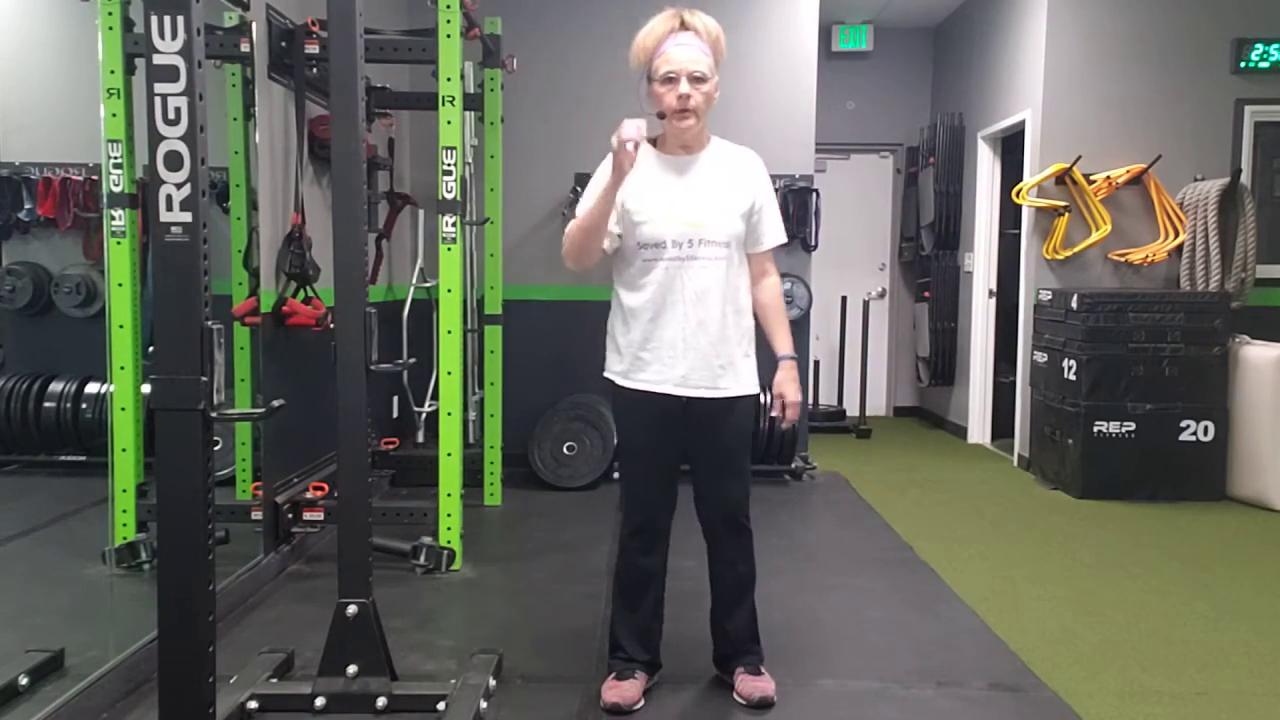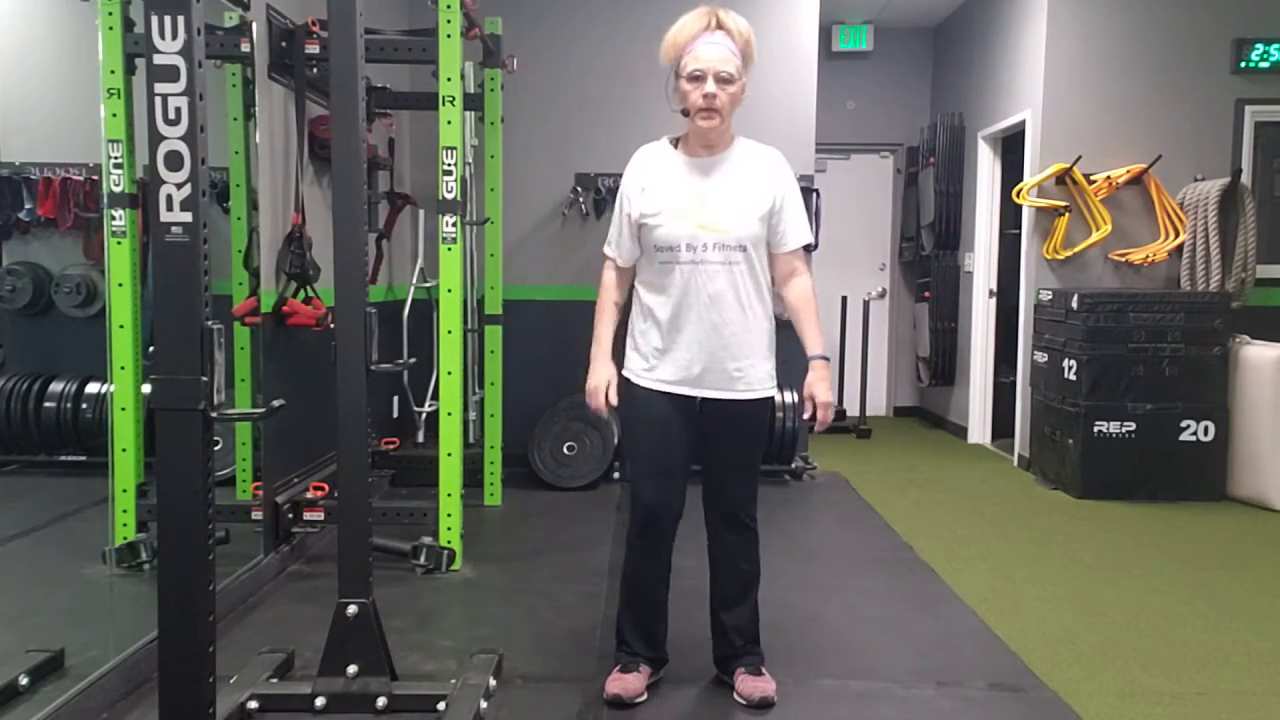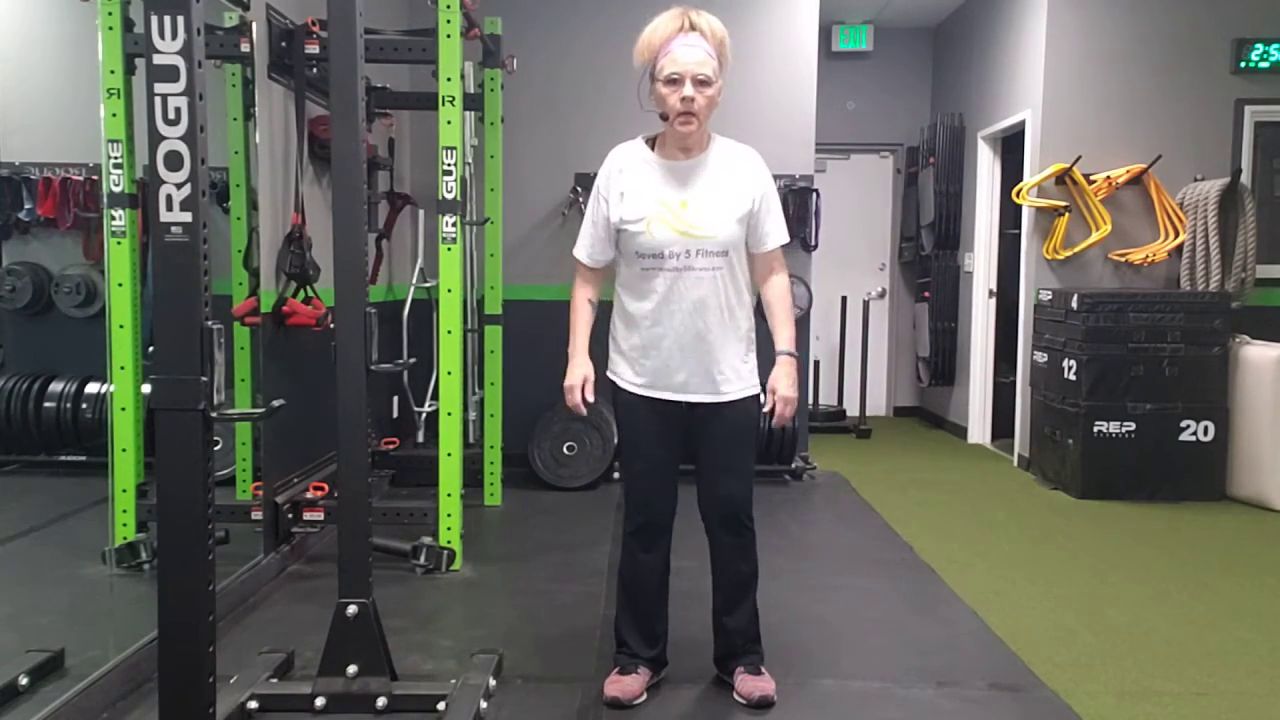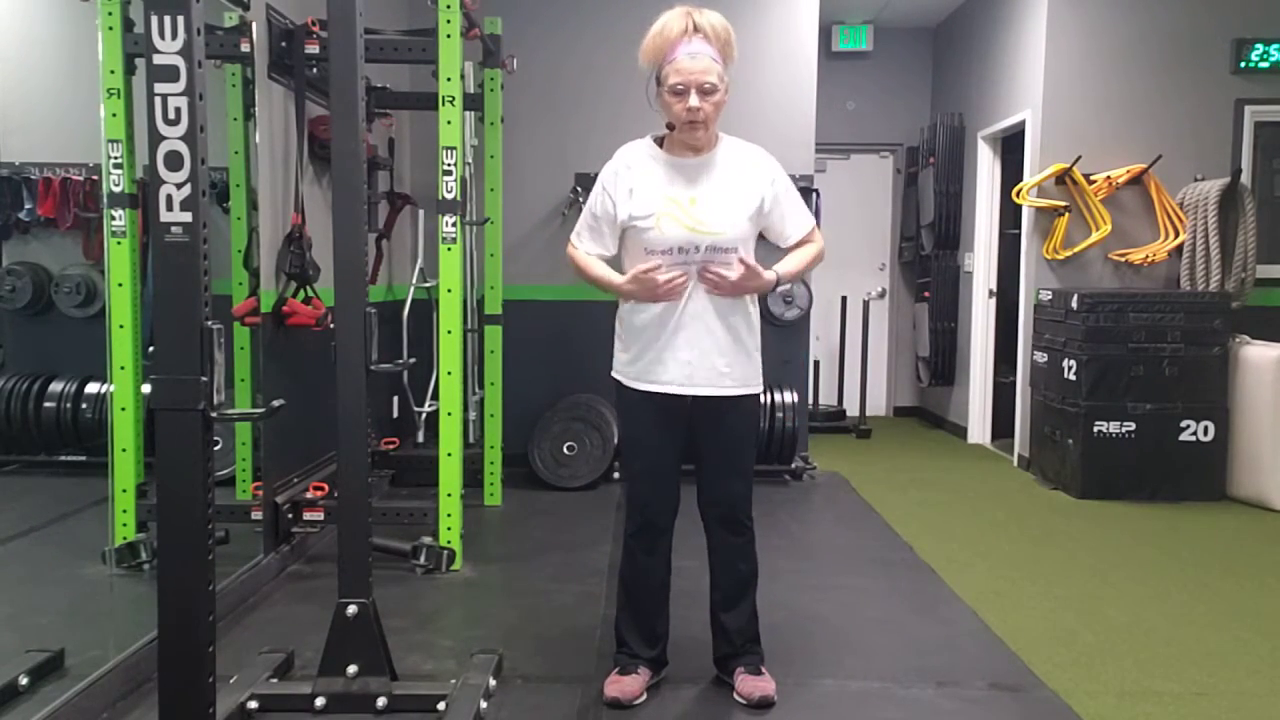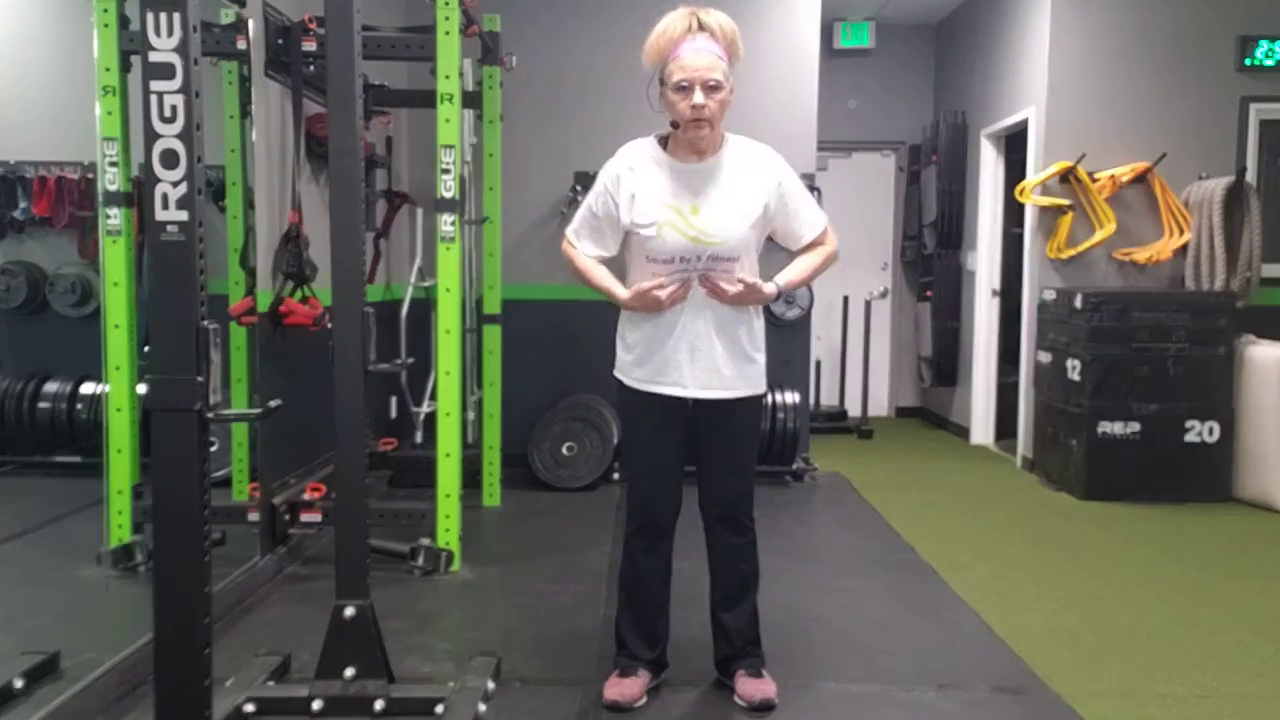
dt=0.4s
person 1, frame 1
left shoulder: (744, 167)
right shoulder: (625, 166)
left elbow: (763, 275)
right elbow: (576, 257)
left wrist: (786, 360)
right wrist: (618, 175)
left hip: (726, 380)
right hip: (644, 378)
left knee: (729, 520)
right knee: (644, 524)
left ankle: (740, 655)
right ankle: (632, 659)
person 1, frame 2
left shoulder: (767, 168)
right shoulder: (646, 167)
left elbow: (792, 275)
right elbow: (616, 269)
left wrist: (818, 360)
right wrist: (599, 358)
left hip: (742, 382)
right hip: (656, 379)
left knee: (734, 522)
right knee: (651, 517)
left ankle: (741, 655)
right ankle: (638, 653)
person 1, frame 3
left shoulder: (746, 168)
right shoulder: (622, 167)
left elbow: (771, 273)
right elbow: (589, 273)
left wrist: (785, 357)
right wrist: (577, 356)
left hip: (728, 383)
right hip: (644, 383)
left knee: (731, 519)
right knee: (646, 523)
left ankle: (741, 655)
right ankle: (638, 655)
person 1, frame 4
left shoulder: (755, 166)
right shoulder: (629, 165)
left elbow: (811, 241)
right elbow: (579, 248)
left wrist: (769, 278)
right wrist: (623, 285)
left hip: (731, 379)
right hip: (647, 378)
left knee: (730, 518)
right knee: (648, 520)
left ankle: (741, 655)
right ankle: (638, 655)
person 1, frame 5
left shoulder: (762, 167)
right shoulder: (630, 166)
left elbow: (824, 244)
right elbow: (574, 245)
left wrist: (768, 290)
right wrist: (624, 296)
left hip: (733, 380)
right hip: (649, 380)
left knee: (731, 519)
right knee: (648, 521)
left ankle: (741, 658)
right ankle: (638, 658)
